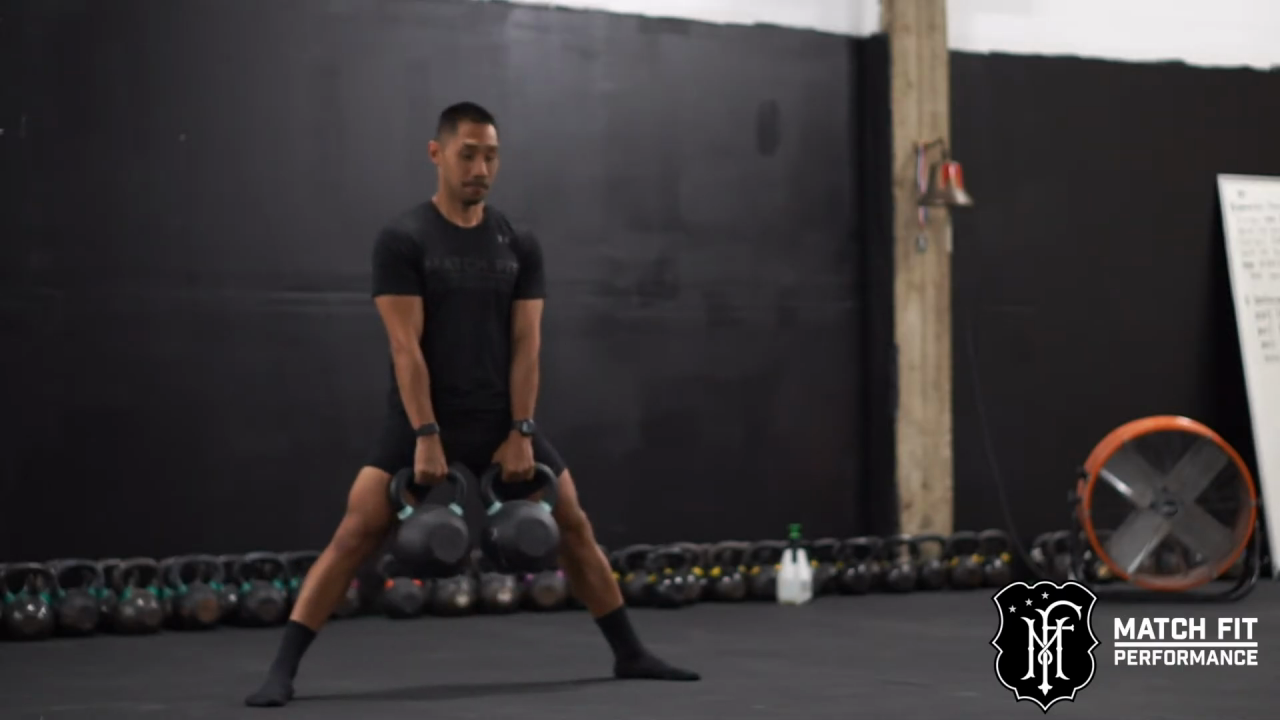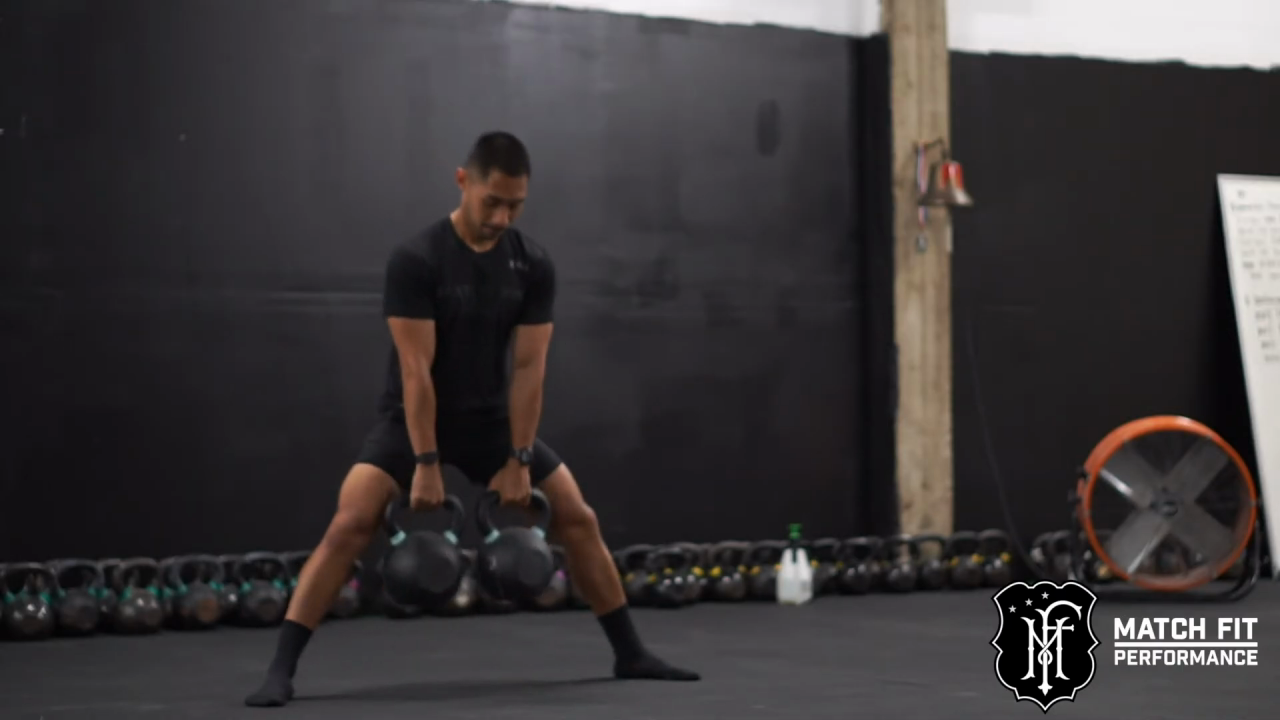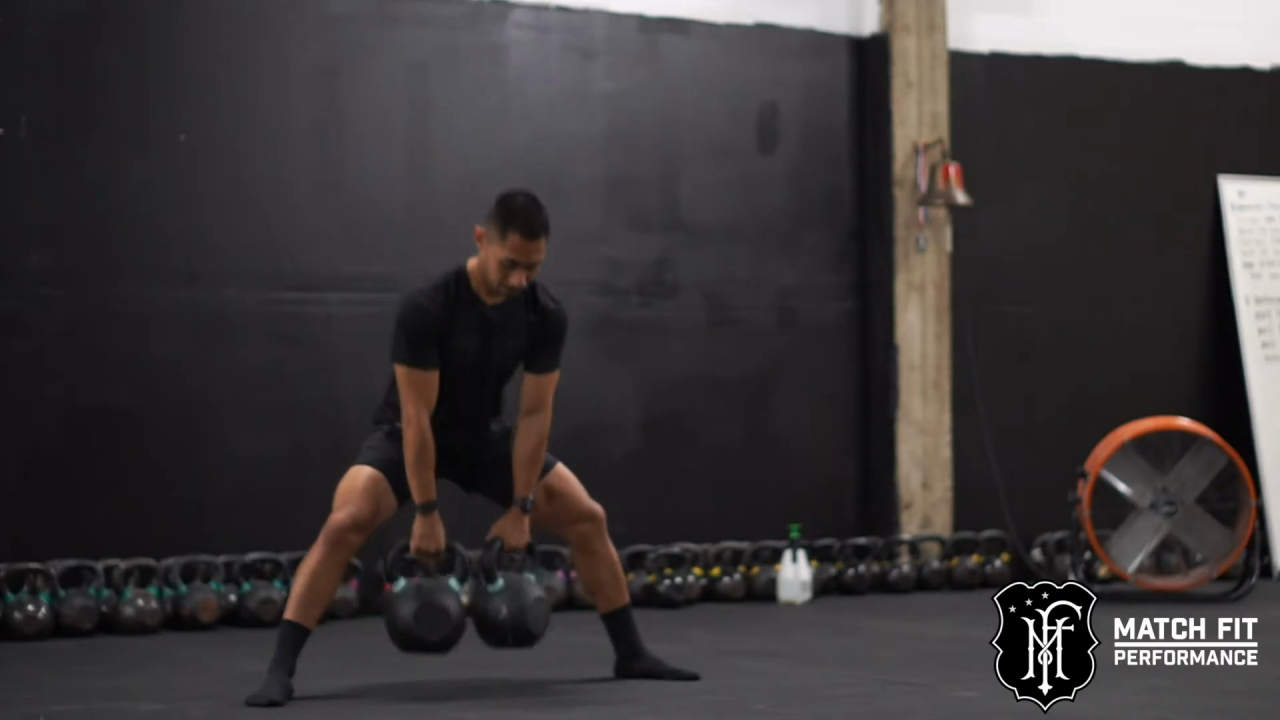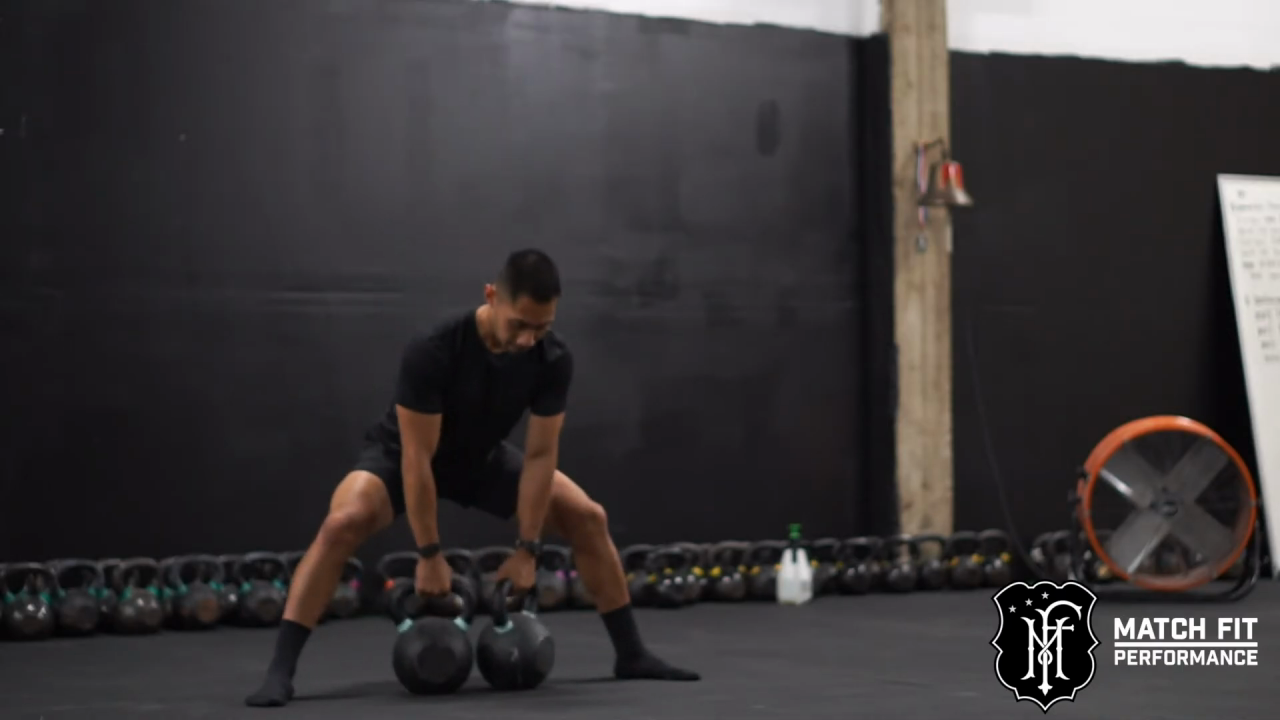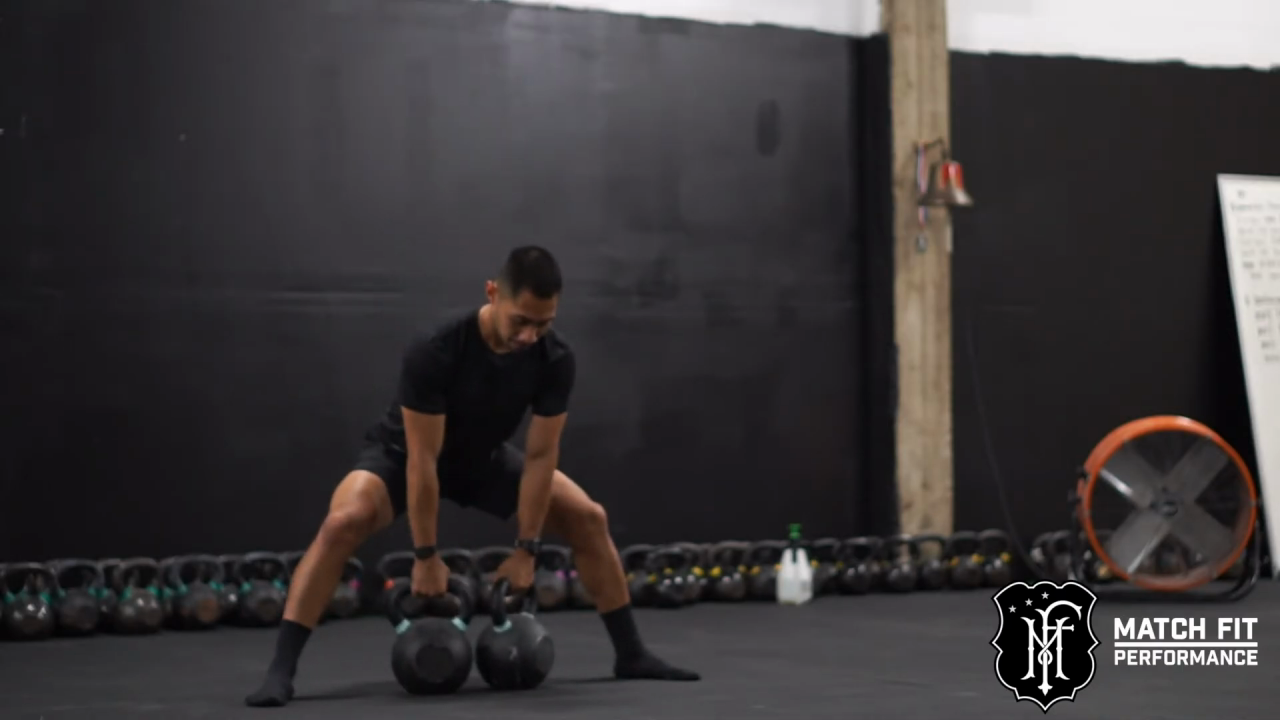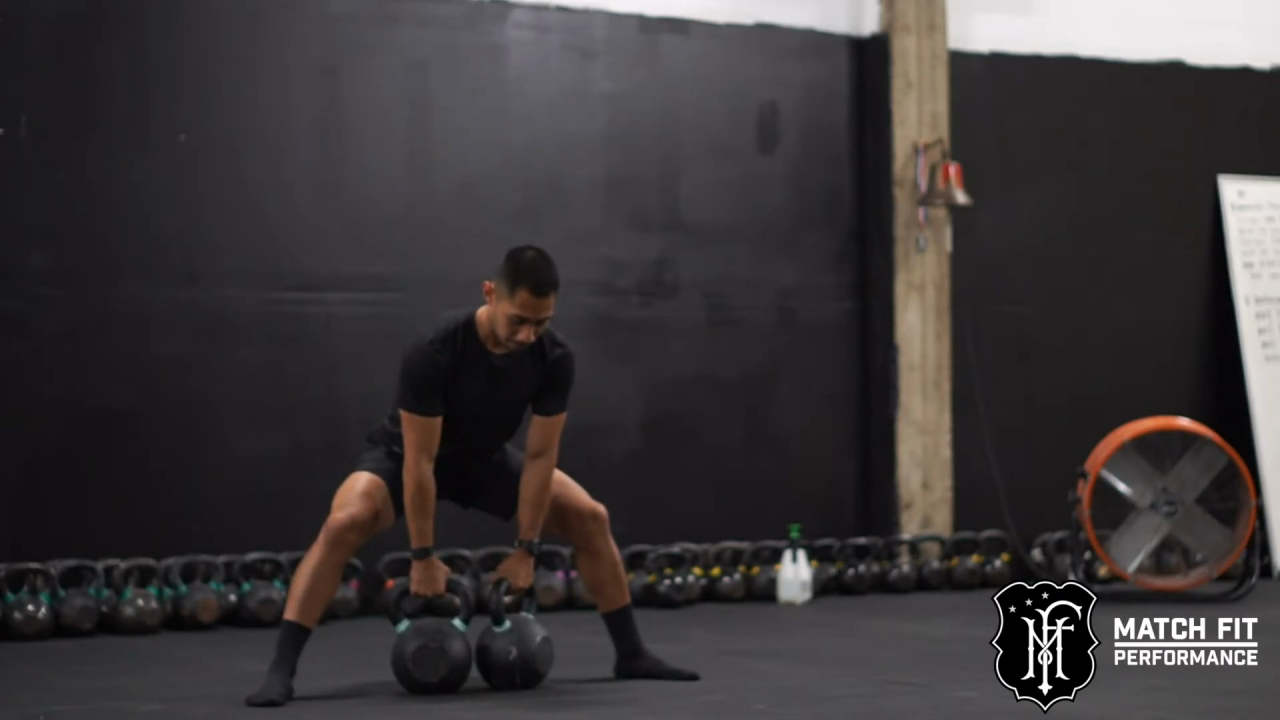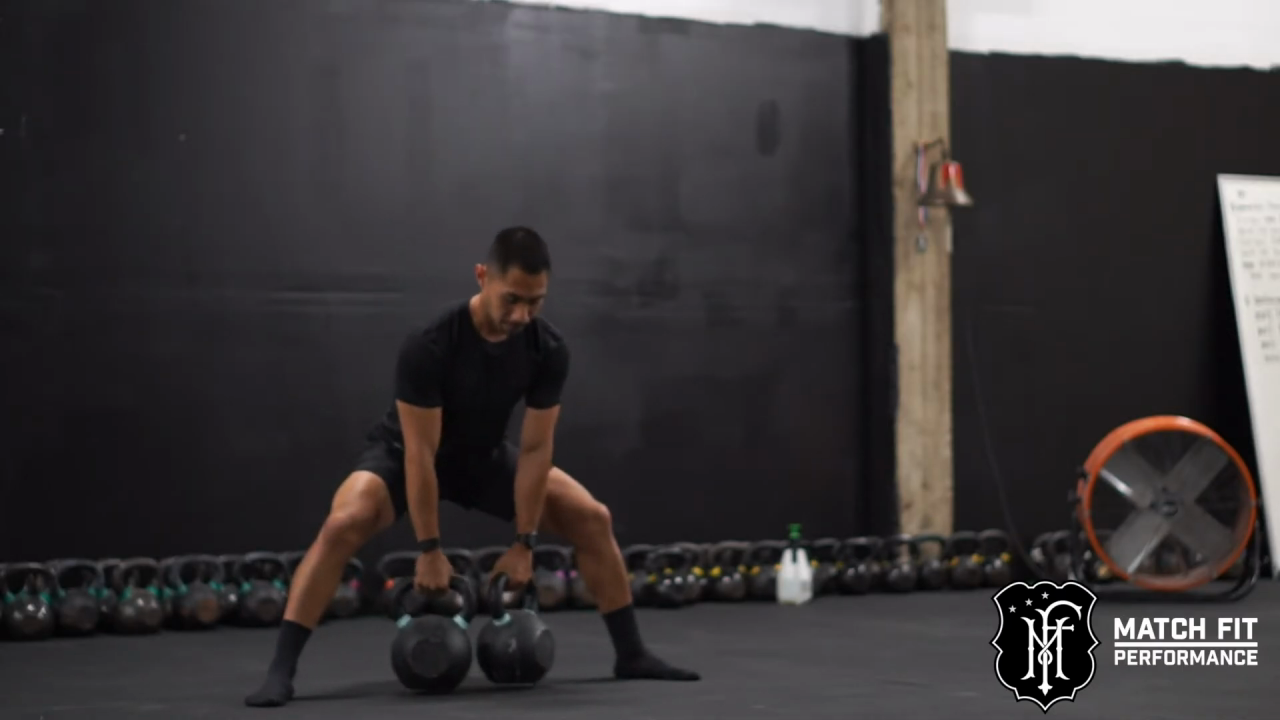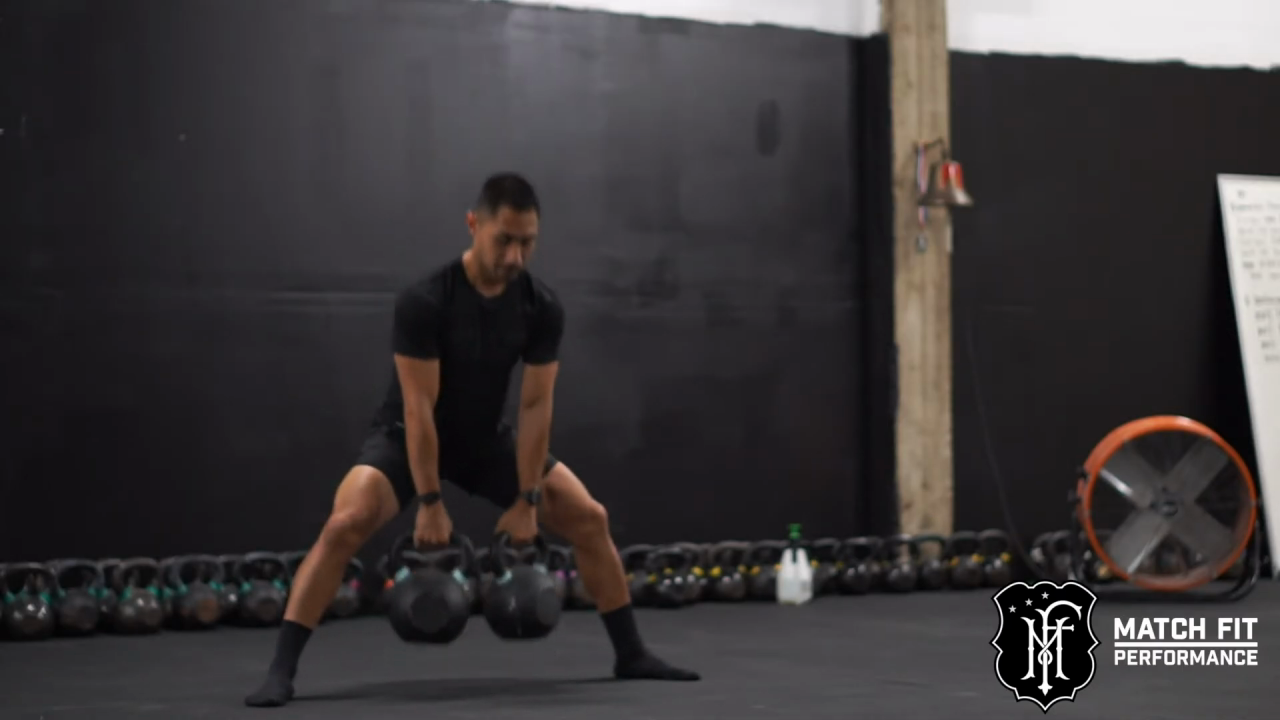
dt=0.3s
person 1, frame 1
left shoulder: (519, 244)
right shoulder: (403, 239)
left elbow: (526, 345)
right elbow: (406, 347)
left wrist: (521, 434)
right wrist: (426, 438)
left hip: (500, 421)
right hip: (423, 420)
left knee: (574, 529)
right knee: (356, 536)
left ankle: (630, 654)
right ankle: (282, 671)
person 1, frame 2
left shoulder: (534, 266)
right shoulder: (416, 260)
left elbow: (528, 367)
right elbow: (416, 370)
left wrist: (519, 461)
right wrist: (426, 464)
left hip: (492, 421)
right hip: (413, 420)
left knee: (579, 521)
right knee: (349, 527)
left ankle: (631, 653)
right ankle: (280, 670)
person 1, frame 3
left shoulder: (546, 314)
right shoulder: (425, 308)
left elbow: (535, 413)
right elbow: (416, 418)
left wrist: (520, 510)
right wrist: (426, 514)
left hip: (484, 436)
right hip: (405, 436)
left knee: (587, 518)
right knee: (345, 524)
left ankle: (631, 653)
right ankle: (280, 669)
person 1, frame 4
left shoulder: (554, 360)
right shoulder: (431, 352)
left elbow: (540, 455)
right elbow: (416, 460)
left wrist: (526, 551)
right wrist: (430, 557)
left hip: (483, 457)
right hip: (402, 454)
left knee: (589, 518)
right knee: (343, 524)
left ankle: (631, 654)
right ankle: (281, 670)
person 1, frame 5
left shoulder: (556, 359)
right shoulder: (433, 352)
left elbow: (540, 456)
right elbow: (422, 460)
left wrist: (525, 552)
right wrist: (427, 557)
left hip: (484, 457)
right hip: (402, 453)
left knee: (588, 518)
right knee: (342, 524)
left ankle: (631, 654)
right ankle: (281, 670)
person 1, frame 6
left shoulder: (555, 359)
right shoulder: (432, 354)
left elbow: (540, 456)
right elbow: (419, 462)
left wrist: (525, 551)
right wrist: (424, 558)
left hip: (485, 458)
right hip: (403, 455)
left knee: (591, 518)
right knee: (344, 524)
left ankle: (631, 654)
right ankle: (281, 670)
person 1, frame 7
left shoulder: (549, 350)
right shoulder: (428, 345)
left elbow: (535, 449)
right elbow: (420, 454)
left wrist: (523, 545)
right wrist: (430, 550)
left hip: (484, 457)
right hip: (402, 453)
left knee: (592, 518)
right knee: (343, 525)
left ankle: (631, 654)
right ankle: (281, 670)
person 1, frame 8
left shoulder: (541, 306)
right shoulder: (424, 301)
left elbow: (535, 406)
right elbow: (419, 408)
left wrist: (526, 503)
right wrist: (429, 506)
left hip: (486, 439)
right hip: (408, 438)
left knee: (590, 518)
right knee: (345, 525)
left ankle: (632, 654)
right ankle: (280, 670)
